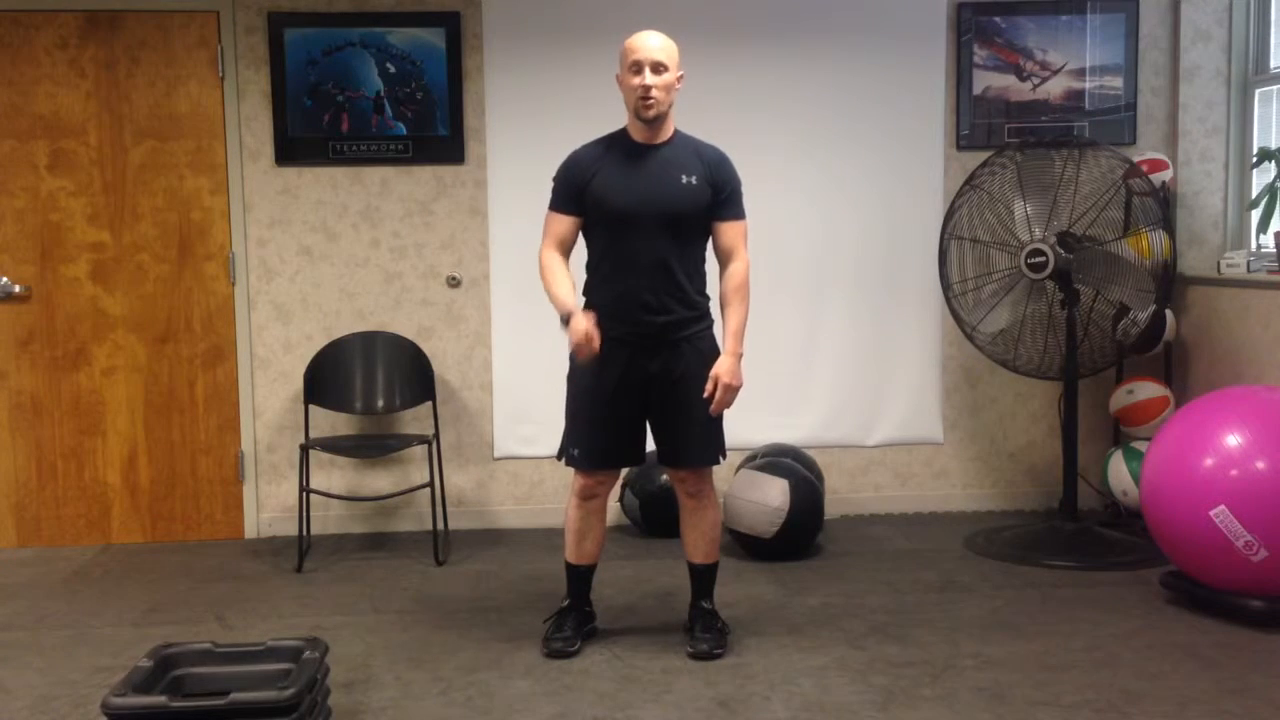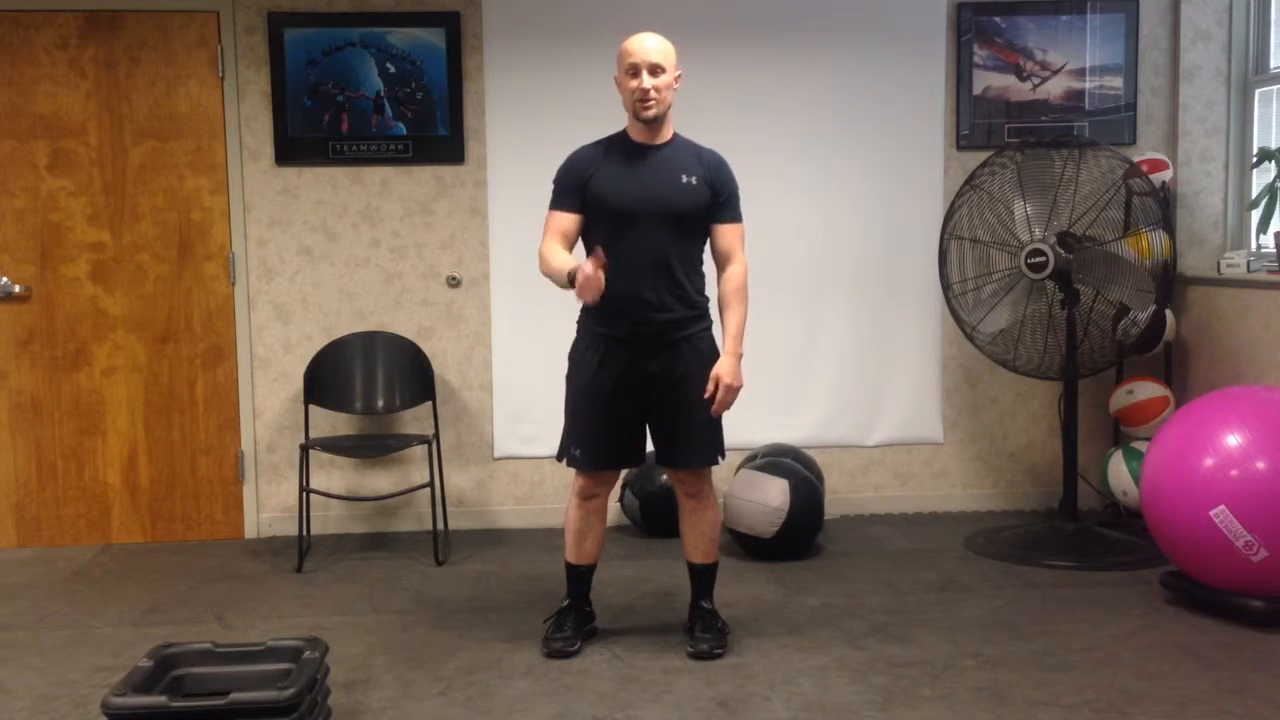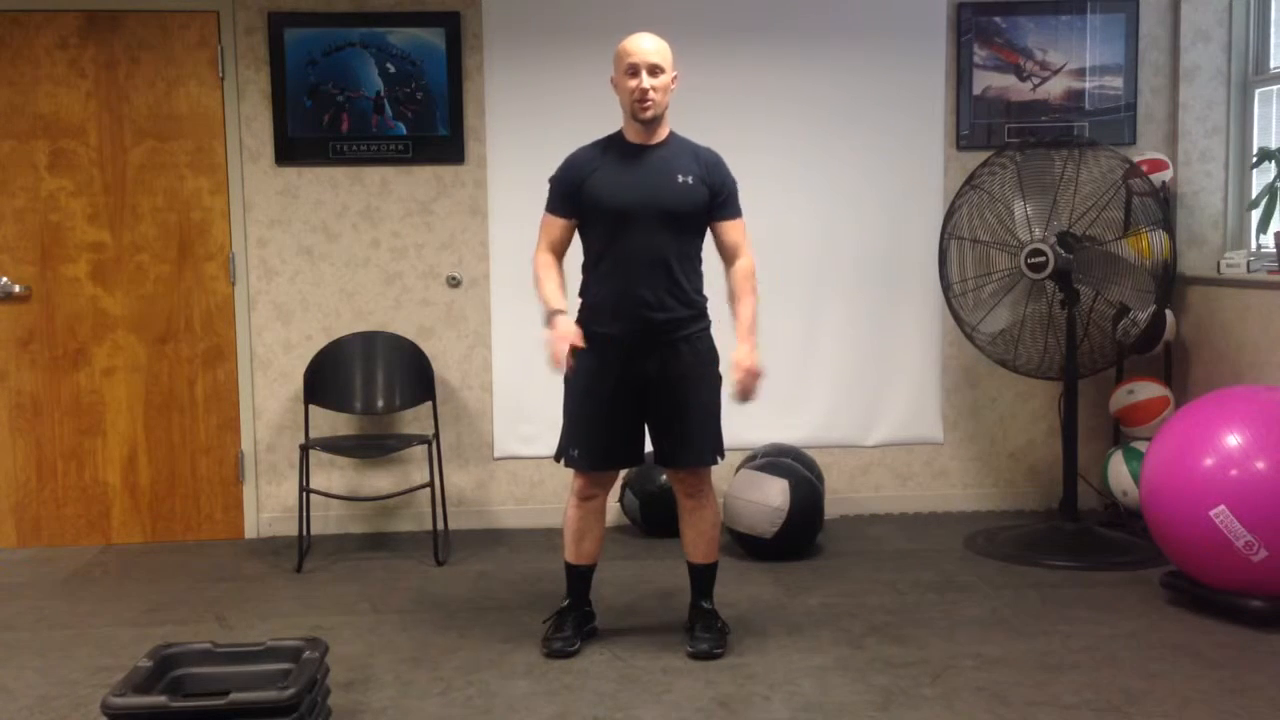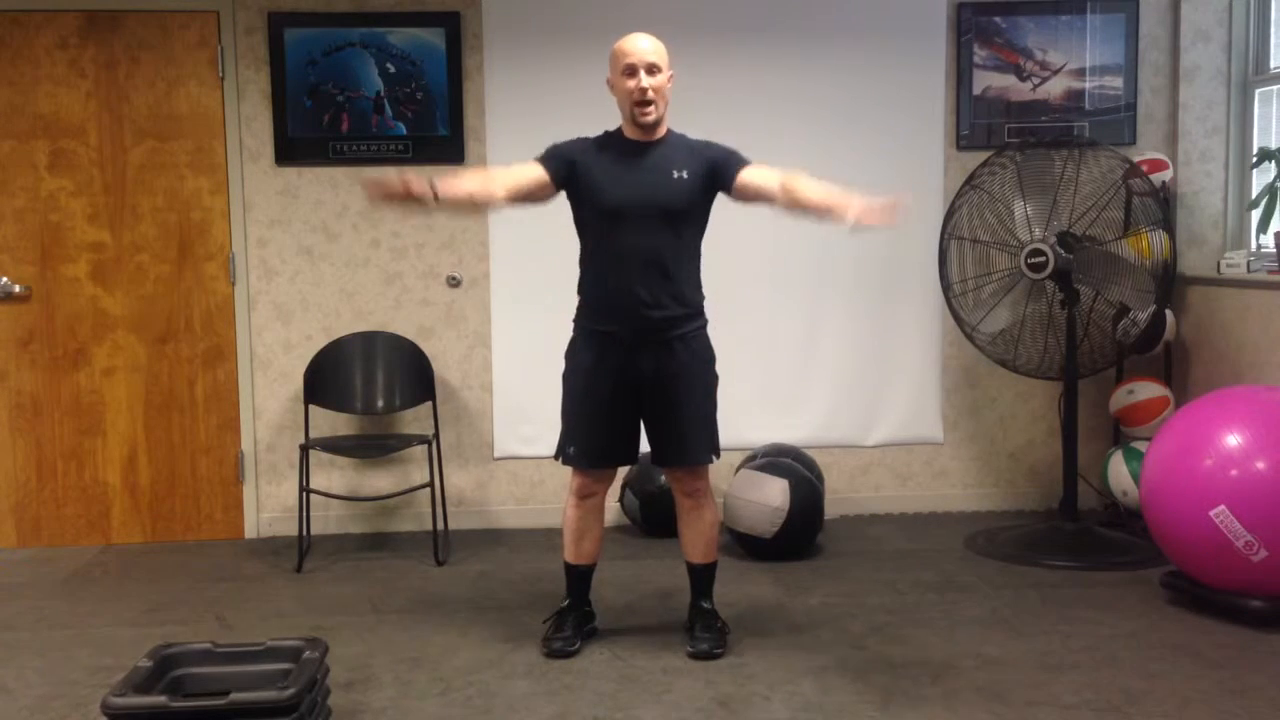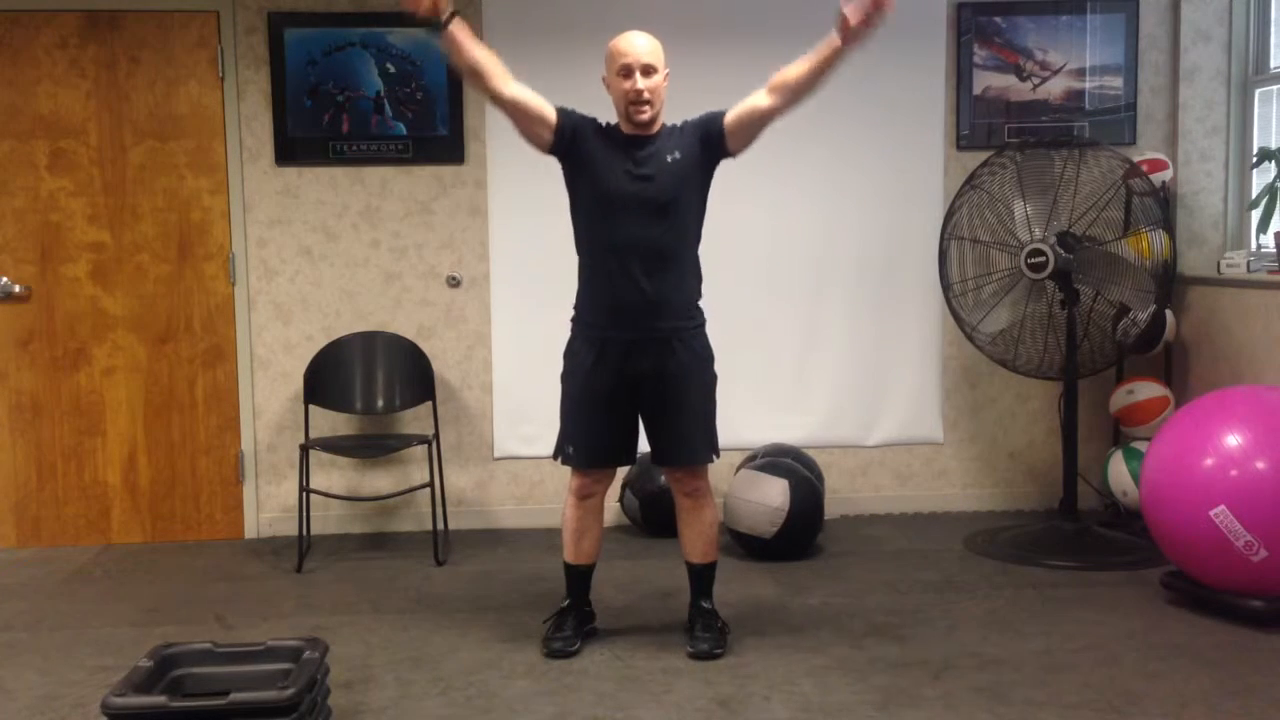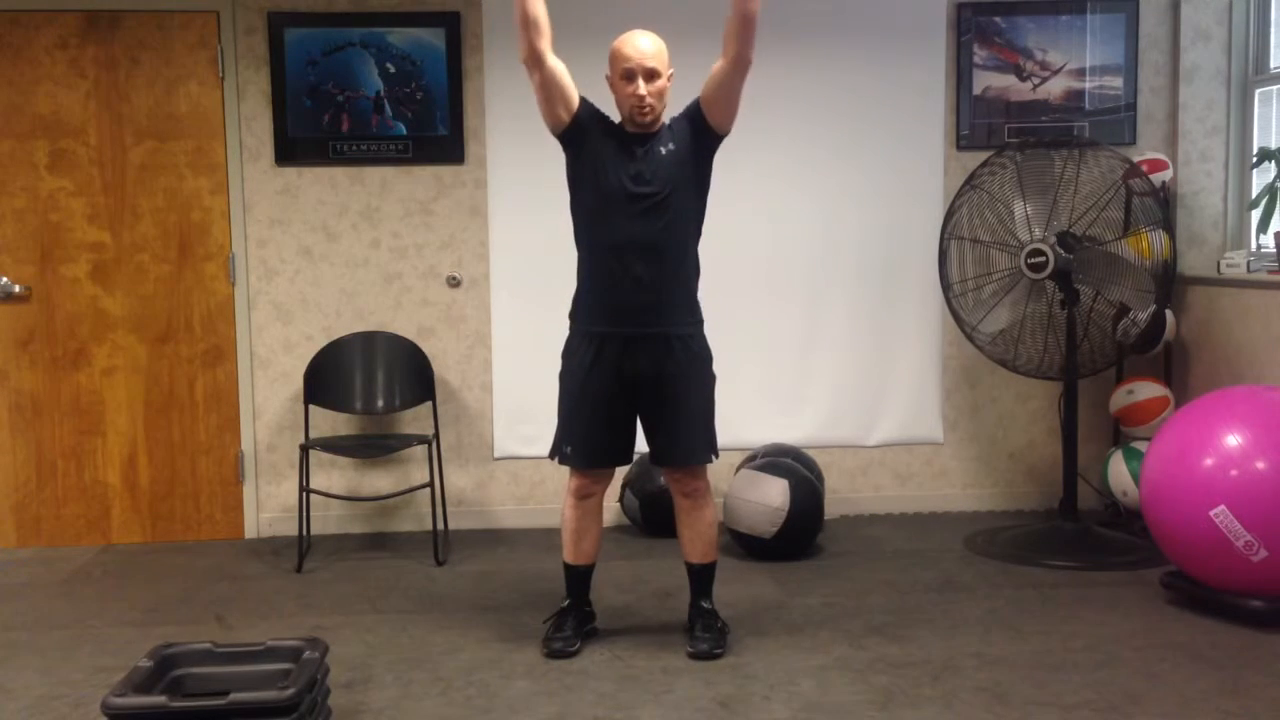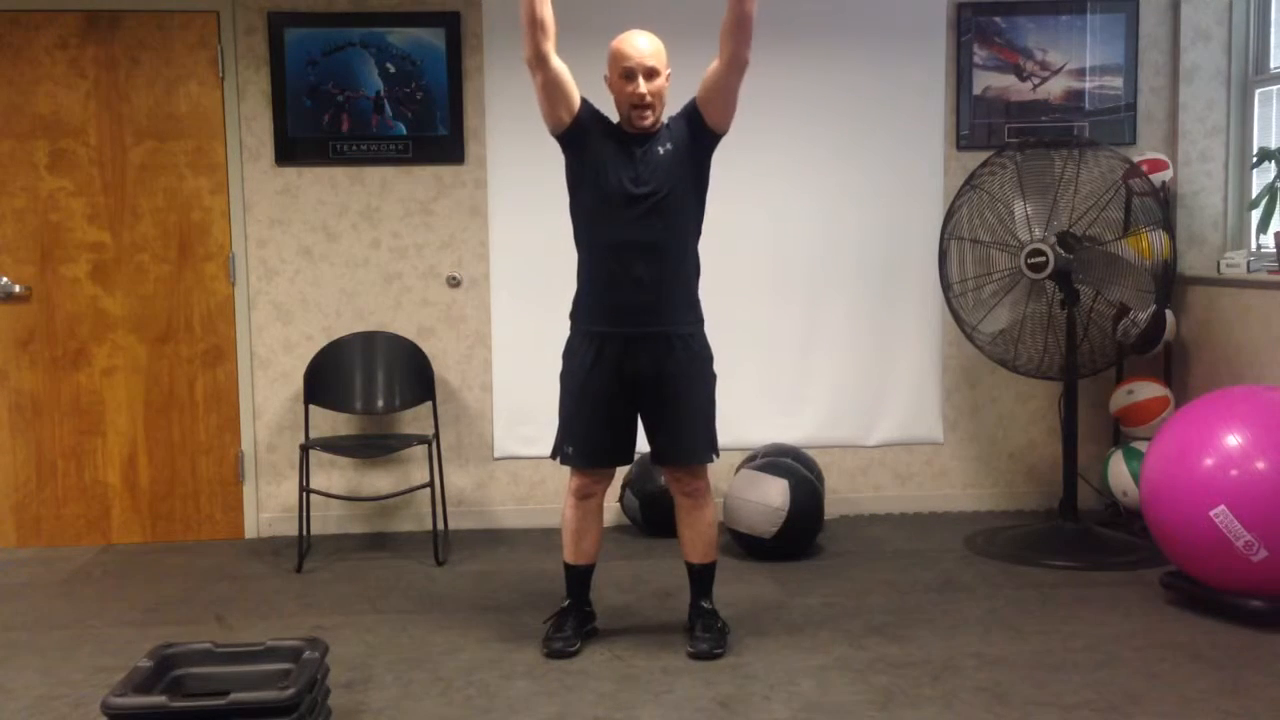
dt=0.3s
person 1, frame 1
left shoulder: (710, 165)
right shoulder: (585, 165)
left elbow: (734, 261)
right elbow: (552, 250)
left wrist: (731, 351)
right wrist: (570, 312)
left hip: (687, 348)
right hip: (606, 349)
left knee: (695, 480)
right knee: (590, 481)
left ankle: (703, 608)
right ankle: (576, 607)
person 1, frame 2
left shoulder: (708, 168)
right shoulder: (586, 164)
left elbow: (732, 264)
right elbow: (550, 247)
left wrist: (731, 352)
right wrist: (574, 273)
left hip: (686, 349)
right hip: (604, 348)
left knee: (694, 481)
right knee: (590, 482)
left ankle: (703, 609)
right ankle: (576, 608)
person 1, frame 3
left shoulder: (704, 166)
right shoulder: (582, 167)
left elbow: (738, 257)
right elbow: (548, 251)
left wrist: (746, 340)
right wrist: (557, 314)
left hip: (684, 348)
right hip: (602, 350)
left knee: (694, 481)
right knee: (589, 482)
left ankle: (703, 607)
right ankle: (576, 608)
person 1, frame 4
left shoulder: (703, 158)
right shoulder: (580, 158)
left elbow: (779, 184)
right elbow: (501, 183)
left wrist: (846, 204)
right wrist: (430, 189)
left hip: (680, 347)
right hip: (600, 347)
left knee: (691, 480)
right knee: (588, 481)
left ankle: (702, 608)
right ankle: (576, 607)
person 1, frame 5
left shoulder: (699, 141)
right shoulder: (579, 140)
left elbow: (775, 96)
right elbow: (502, 88)
left hip: (678, 344)
right hip: (597, 344)
left knee: (691, 481)
right knee: (587, 482)
left ankle: (703, 608)
right ankle: (576, 608)
person 1, frame 6
left shoulder: (694, 137)
right shoulder: (584, 136)
left elbow: (738, 54)
right elbow: (538, 54)
left hip: (677, 343)
right hip: (596, 343)
left knee: (690, 481)
right knee: (585, 482)
left ankle: (702, 609)
right ankle: (575, 608)
person 1, frame 7
left shoulder: (692, 136)
right shoulder: (584, 136)
left elbow: (735, 56)
right elbow: (540, 55)
left hip: (677, 342)
right hip: (597, 342)
left knee: (691, 480)
right knee: (586, 481)
left ankle: (703, 608)
right ankle: (576, 608)
